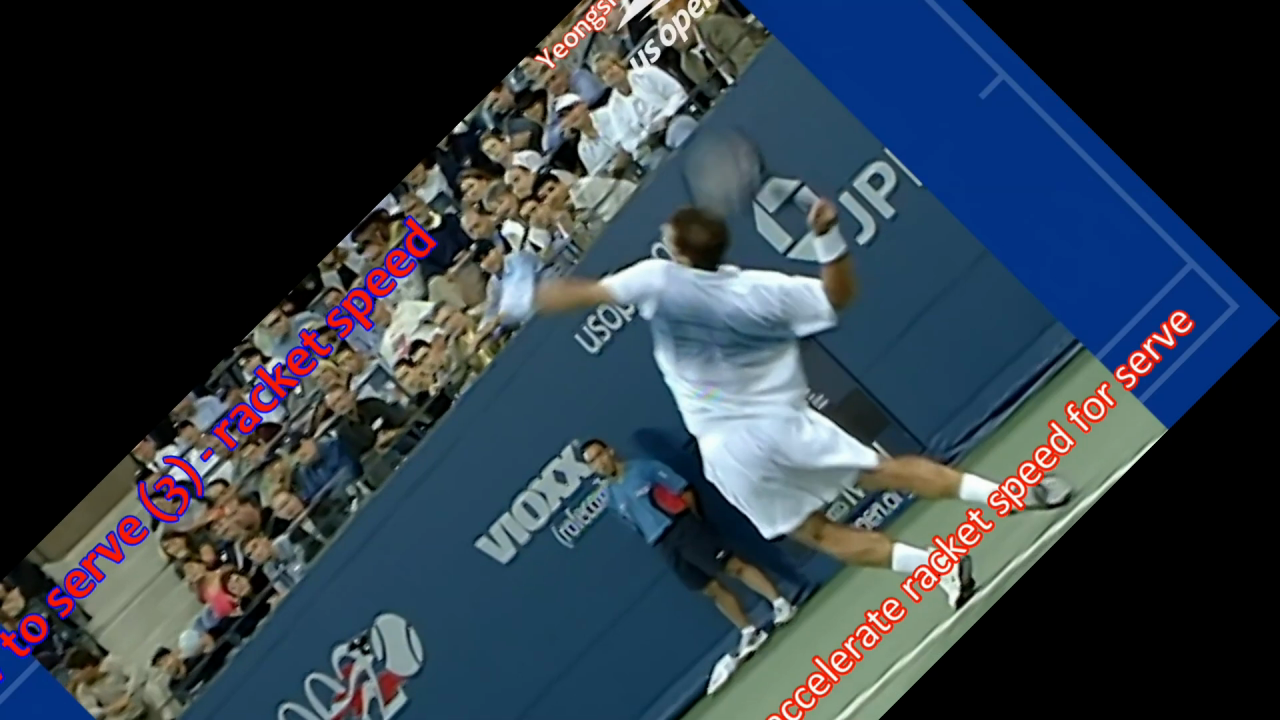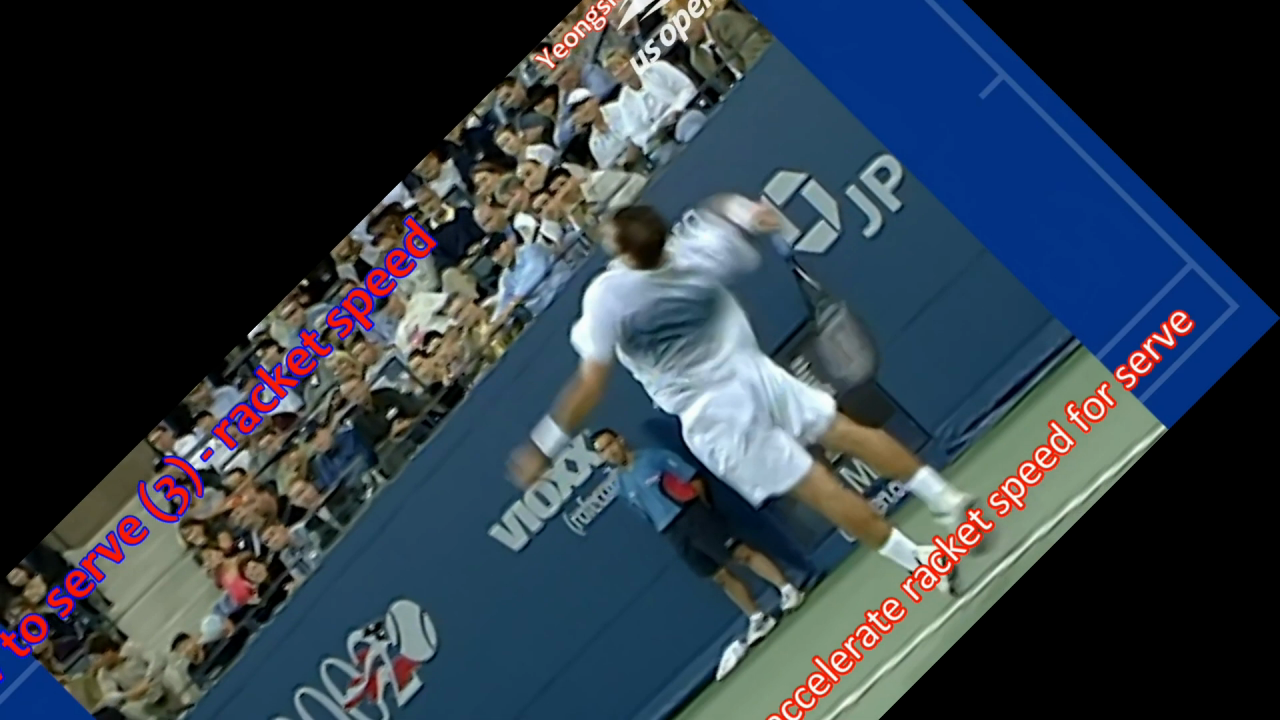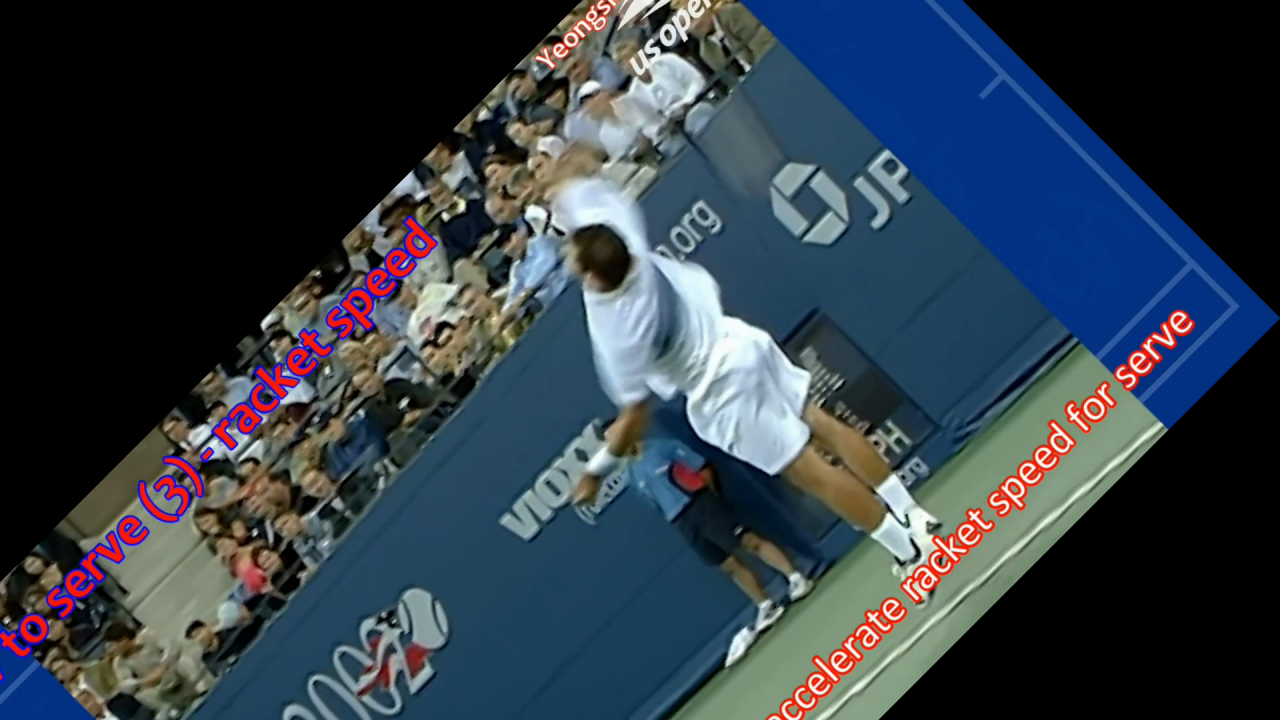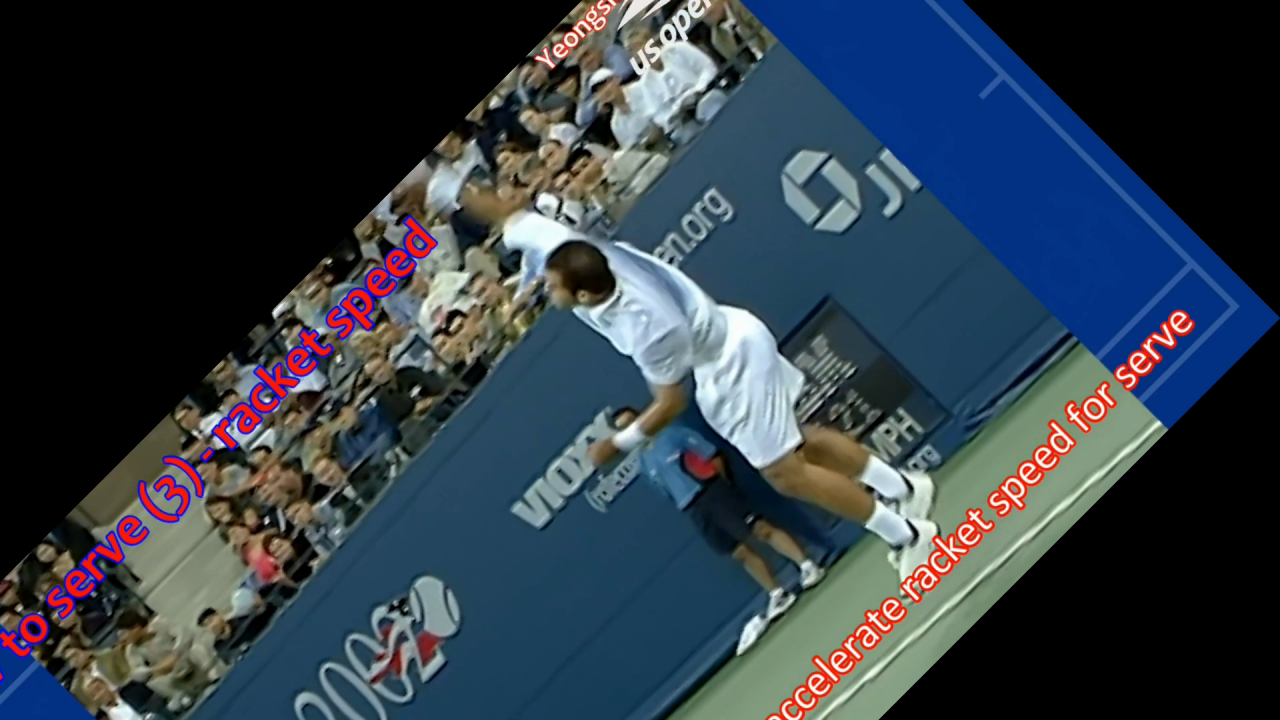
dt=0.7s
person 1, frame 1
left shoulder: (659, 280)
right shoulder: (763, 289)
left elbow: (585, 293)
right elbow: (839, 296)
left wrist: (515, 294)
right wrist: (826, 234)
left hip: (729, 451)
right hip: (786, 425)
left knee: (817, 533)
right knee: (885, 470)
left ankle: (936, 568)
person 1, frame 2
left shoulder: (608, 296)
right shoulder: (697, 252)
left elbow: (591, 383)
right elbow: (726, 211)
left wrist: (543, 446)
right wrist: (748, 212)
left hip: (715, 417)
right hip: (756, 375)
left knee: (820, 489)
right knee: (849, 433)
left ankle: (923, 562)
right ankle: (948, 499)
person 1, frame 3
left shoulder: (617, 337)
right shoulder: (619, 236)
left elbow: (635, 416)
right elbow: (570, 189)
left wrist: (596, 470)
left hip: (722, 392)
right hip: (736, 340)
left knee: (809, 470)
right knee: (824, 425)
left ankle: (909, 550)
right ankle: (909, 513)
person 1, frame 4
left shoulder: (646, 327)
right shoulder: (594, 258)
left elbow: (671, 403)
left wrist: (619, 443)
left hip: (733, 368)
right hip: (732, 340)
left knee: (786, 473)
right knee: (798, 443)
left ankle: (905, 533)
right ankle: (903, 487)
person 2, frame 1
left shoulder: (644, 467)
right shoulder: (611, 497)
left elbow: (685, 491)
right elbow: (637, 526)
left wrist: (691, 520)
left hip: (683, 527)
right hip: (665, 546)
left knee: (733, 565)
right knee: (712, 589)
left ankle: (780, 603)
right ankle: (750, 633)
person 2, frame 2
left shoulder: (654, 457)
right shoulder: (621, 484)
left elbow: (694, 479)
right elbow: (647, 514)
left wrist: (700, 507)
left hip: (692, 514)
right hip: (674, 533)
left knee: (741, 553)
right knee: (721, 576)
left ankle: (787, 589)
right ankle: (758, 618)
person 2, frame 3
left shoulder: (661, 447)
right shoulder: (630, 473)
left elbow: (704, 469)
right elbow: (655, 503)
left wrist: (709, 495)
left hip: (700, 504)
right hip: (682, 523)
left knee: (750, 541)
right knee: (730, 566)
left ankle: (796, 578)
right ankle: (767, 608)
person 2, frame 4
left shoulder: (675, 435)
right shoulder: (642, 461)
left elbow: (714, 457)
left wrist: (722, 485)
left hip: (711, 492)
right hip: (691, 510)
left knee: (760, 529)
right knee: (740, 553)
left ankle: (807, 567)
right ankle: (778, 595)
